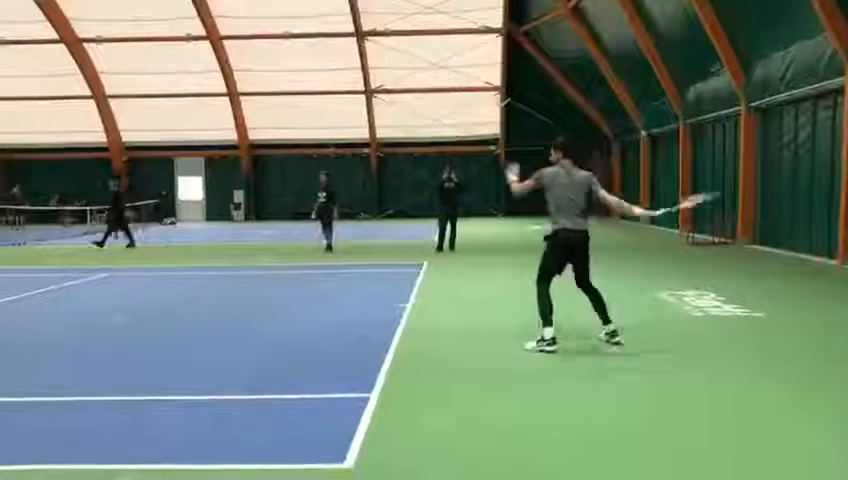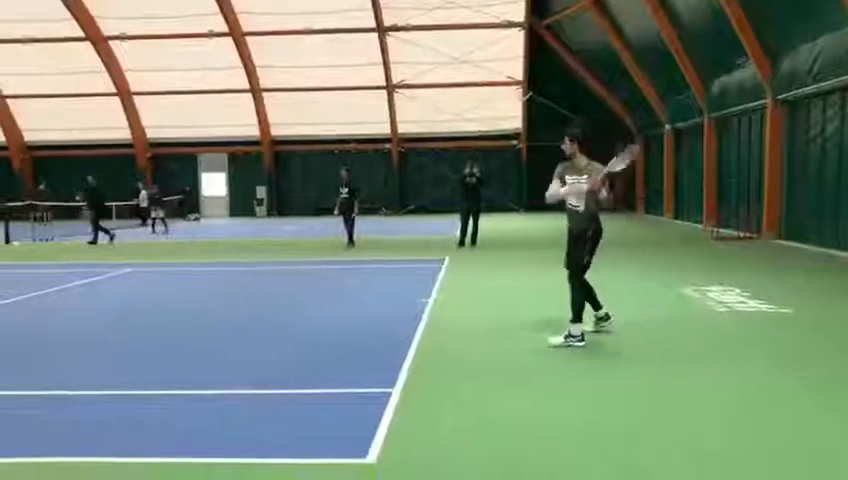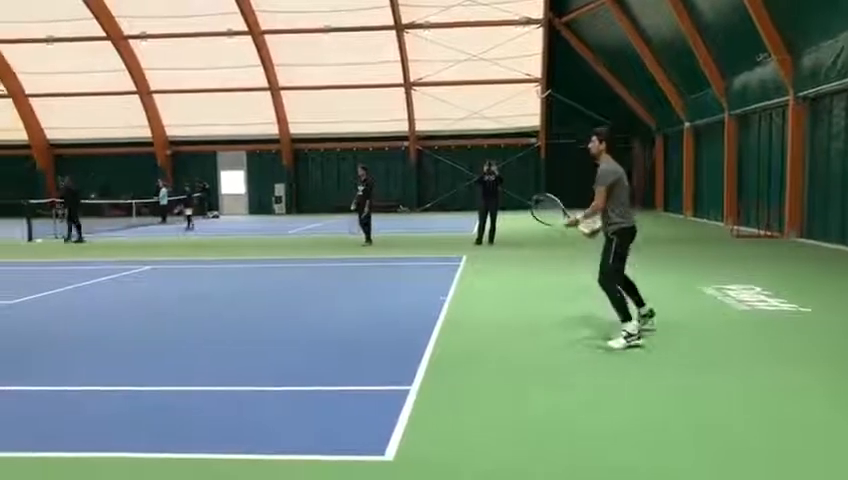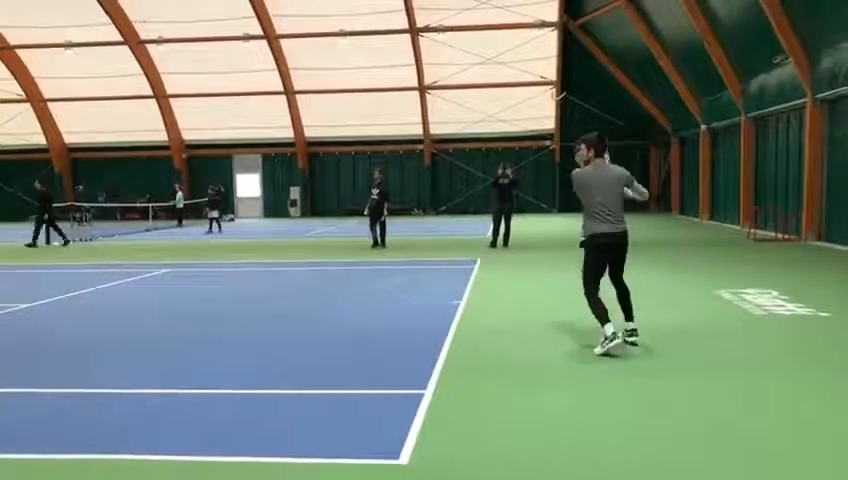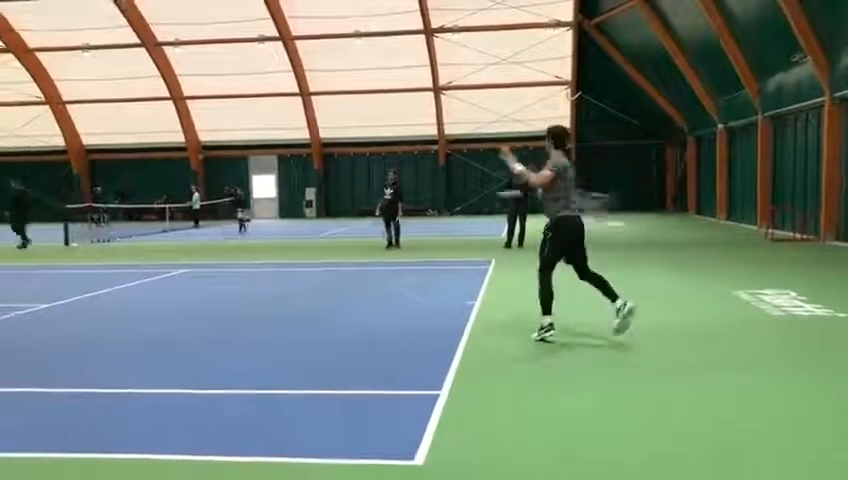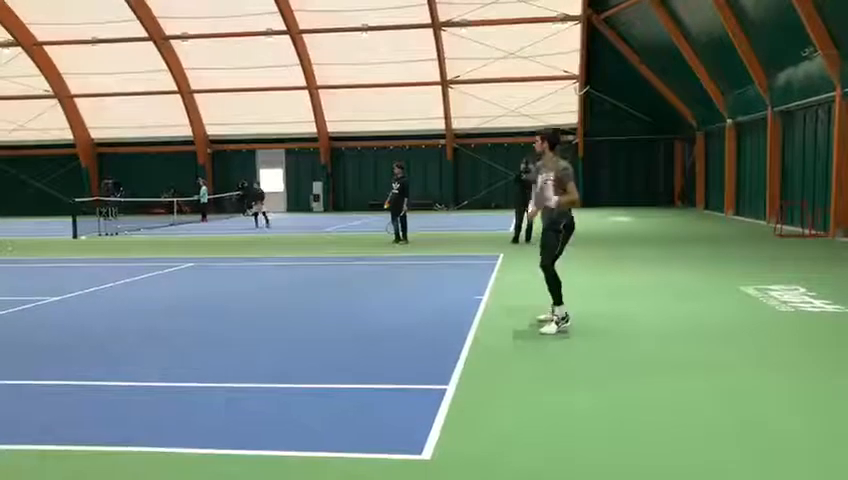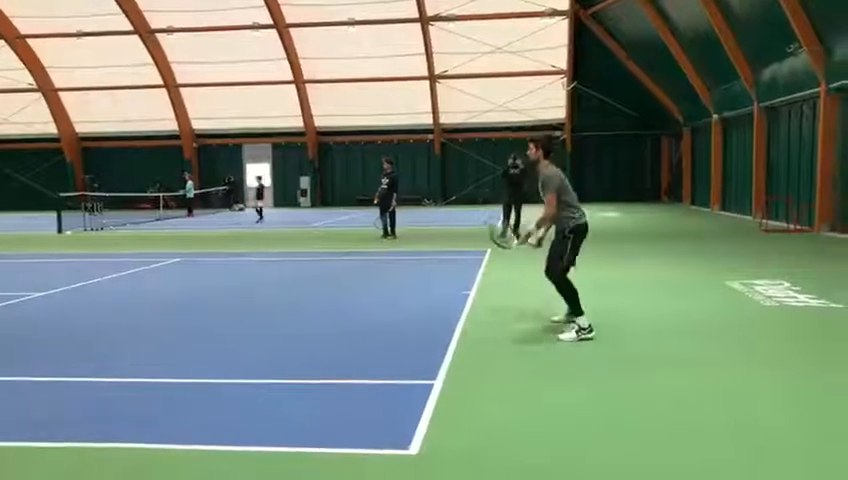
dt=0.7s
person 1, frame 1
left shoulder: (545, 174)
right shoulder: (586, 177)
left elbow: (517, 191)
right elbow: (609, 200)
left wrist: (512, 176)
right wrist: (634, 210)
left hip: (562, 236)
right hip: (581, 235)
left knee: (542, 283)
right knee: (584, 284)
left ankle: (547, 337)
right ankle: (610, 329)
person 1, frame 2
left shoulder: (596, 169)
right shoulder: (563, 168)
right elbow: (549, 196)
left wrist: (598, 189)
right wrist: (568, 190)
left hip: (590, 231)
right hip: (574, 230)
left knee: (575, 277)
right knee: (577, 277)
left ankle: (575, 334)
right ankle: (601, 315)
person 1, frame 3
left shoulder: (605, 169)
right shoulder: (611, 168)
left elbow: (599, 205)
left wrist: (579, 218)
right wrist: (600, 226)
left hip: (619, 231)
right hip: (619, 229)
left knee: (606, 280)
right knee: (617, 275)
left ankle: (632, 332)
right ankle: (646, 313)
person 1, frame 4
left shoulder: (577, 175)
right shoulder: (621, 173)
right elbow: (644, 195)
left hip: (596, 239)
right hip: (620, 236)
left knee: (591, 290)
right knee: (617, 280)
left ankle: (610, 333)
right ankle: (630, 329)
person 1, frame 5
left shoulder: (556, 162)
right shoulder: (564, 163)
left elbow: (536, 181)
left wrist: (515, 166)
left hip: (559, 225)
right hip: (570, 222)
left knee: (544, 273)
right knee: (583, 271)
left ankle: (546, 324)
right ankle: (619, 304)
person 1, frame 6
left shoulder: (563, 167)
right shoulder: (539, 167)
left elbow: (574, 198)
right elbow: (535, 195)
left wrist: (553, 200)
right wrist: (533, 208)
left hip: (562, 224)
right hip: (548, 224)
left knee: (546, 264)
right knee: (547, 265)
left ankle: (561, 317)
right ankle: (557, 309)
person 1, frame 7
left shoulder: (549, 175)
right shoulder: (546, 173)
left elbow: (550, 211)
left wrist: (533, 229)
right wrist: (542, 231)
left hip: (573, 228)
right hip: (565, 228)
left knee: (557, 273)
right knee: (552, 271)
left ankle: (583, 326)
right ankle: (573, 311)
